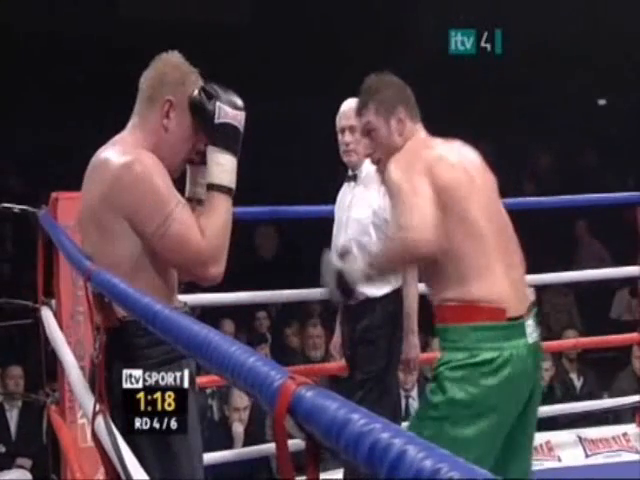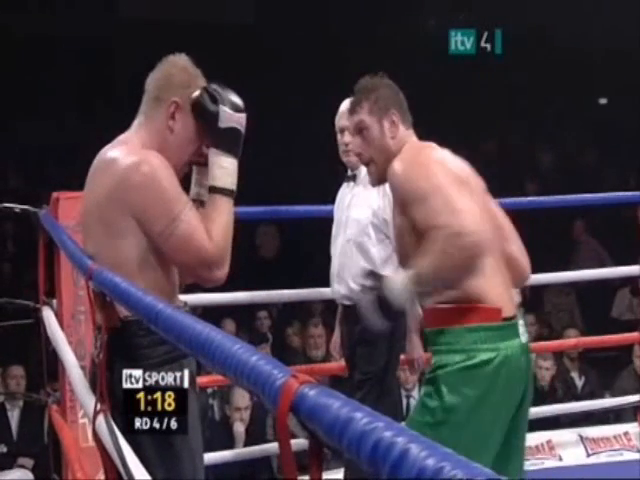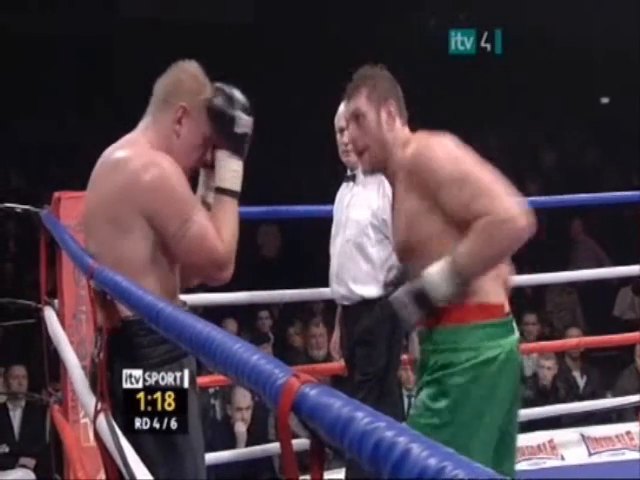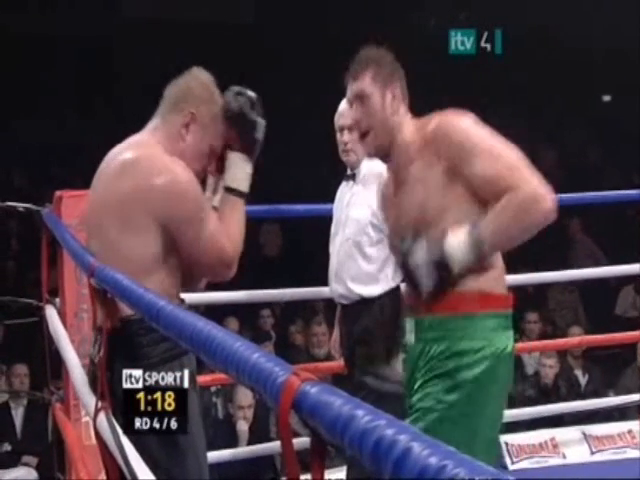
dt=0.7s
person 1, frame 1
left shoulder: (112, 160)
right shoulder: (136, 167)
left elbow: (180, 257)
right elbow: (208, 264)
left wrist: (200, 175)
right wrist: (224, 158)
left hip: (131, 350)
right hip: (148, 354)
person 1, frame 2
left shoulder: (113, 160)
right shoulder: (144, 167)
left elbow: (179, 266)
right elbow: (212, 264)
left wrist: (202, 180)
right wrist: (225, 160)
left hip: (127, 349)
right hip: (150, 353)
person 1, frame 3
left shoulder: (115, 161)
right shoulder: (154, 170)
right elbow: (218, 264)
left wrist: (210, 182)
right wrist: (230, 162)
left hip: (125, 346)
right hip: (152, 350)
person 1, frame 4
left shoulder: (119, 162)
right shoulder: (168, 175)
right elbow: (222, 263)
left wrist: (216, 186)
right wrist: (239, 164)
left hip: (121, 345)
right hip: (151, 349)
person 2, frame 1
left shoulder: (405, 161)
right shoulder: (463, 153)
left elbow: (420, 239)
left wrist: (356, 268)
left hip: (480, 347)
right hip: (521, 338)
person 2, frame 2
left shoulder: (409, 164)
right shoulder: (448, 162)
left elbow: (467, 239)
right elbow: (518, 267)
left wrist: (399, 287)
left hip: (472, 349)
right hip: (508, 342)
person 2, frame 3
left shoulder: (425, 154)
right shoulder: (402, 184)
left elbow: (512, 220)
left wrist: (436, 283)
left hip: (468, 347)
right hip: (475, 344)
person 2, frame 4
left shoulder: (447, 132)
right shoulder: (389, 189)
left elbow: (537, 200)
left wrist: (454, 250)
left hip: (468, 337)
right hip: (427, 339)
person 3, frame 1
left shoulder: (387, 184)
right shoulder: (345, 191)
left elbow: (409, 262)
left wrist: (411, 334)
right wrist: (340, 325)
left hip: (382, 311)
right hip: (354, 311)
left knee: (369, 411)
right knee: (377, 408)
person 3, frame 2
left shoulder: (387, 185)
right shoulder: (344, 190)
right wrist: (339, 324)
left hip: (381, 312)
right hip: (353, 312)
left knee: (366, 411)
right knee: (380, 408)
person 3, frame 3
left shoulder: (386, 182)
right shoulder: (344, 190)
right wrist: (339, 322)
left hip: (379, 312)
right hip: (353, 311)
left knee: (367, 409)
right knee: (379, 407)
person 3, frame 4
left shoulder: (385, 179)
right shoulder: (344, 187)
left wrist: (406, 319)
right wrist: (339, 320)
left hip: (378, 310)
right hip: (352, 310)
left knee: (371, 408)
right knee: (374, 405)
